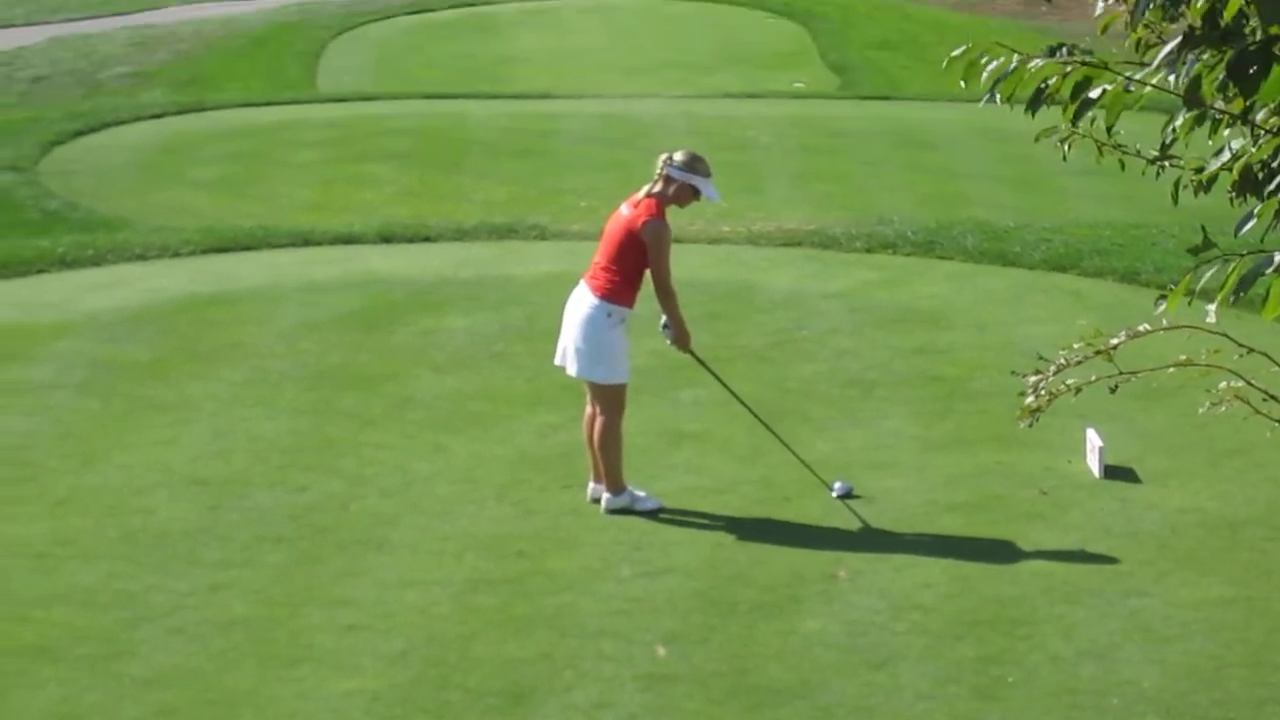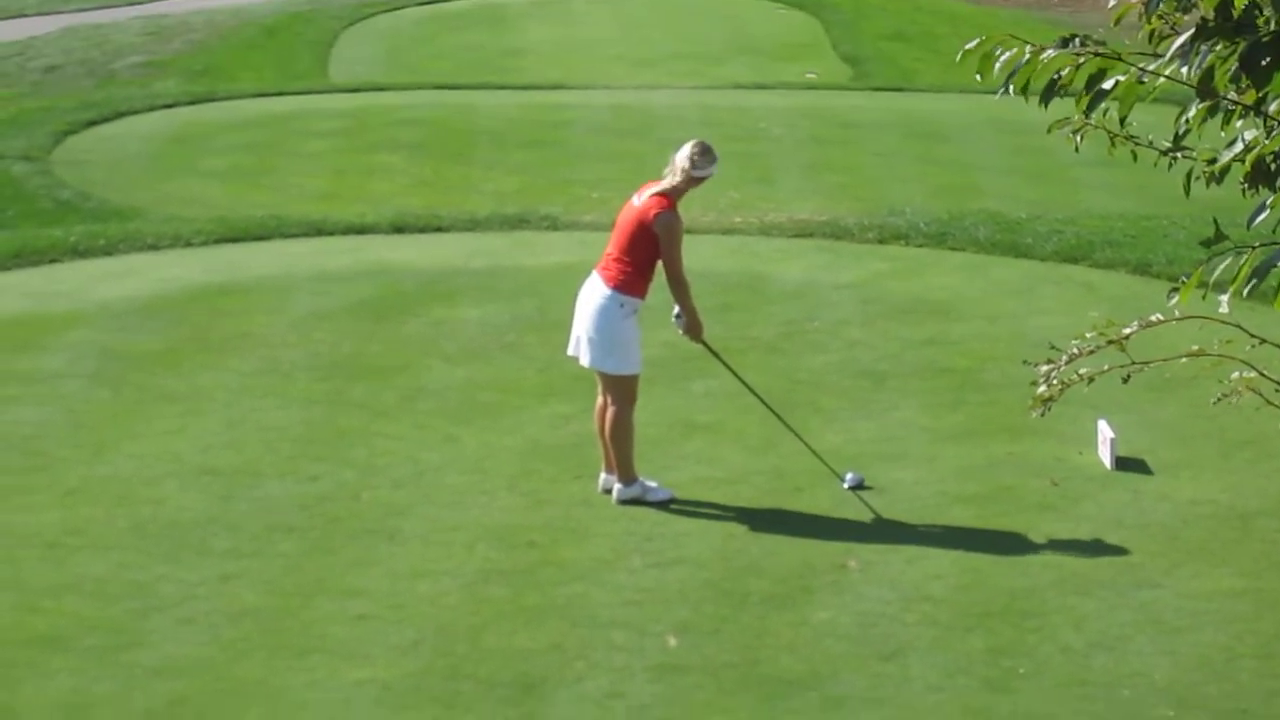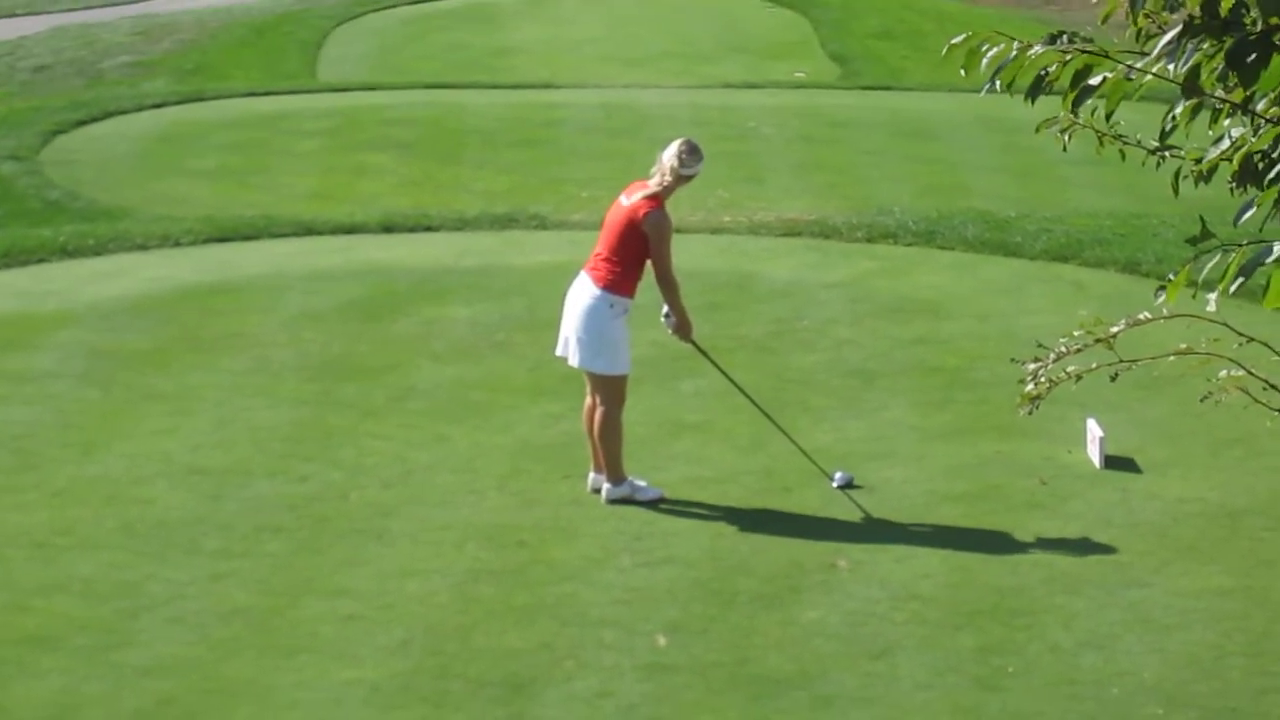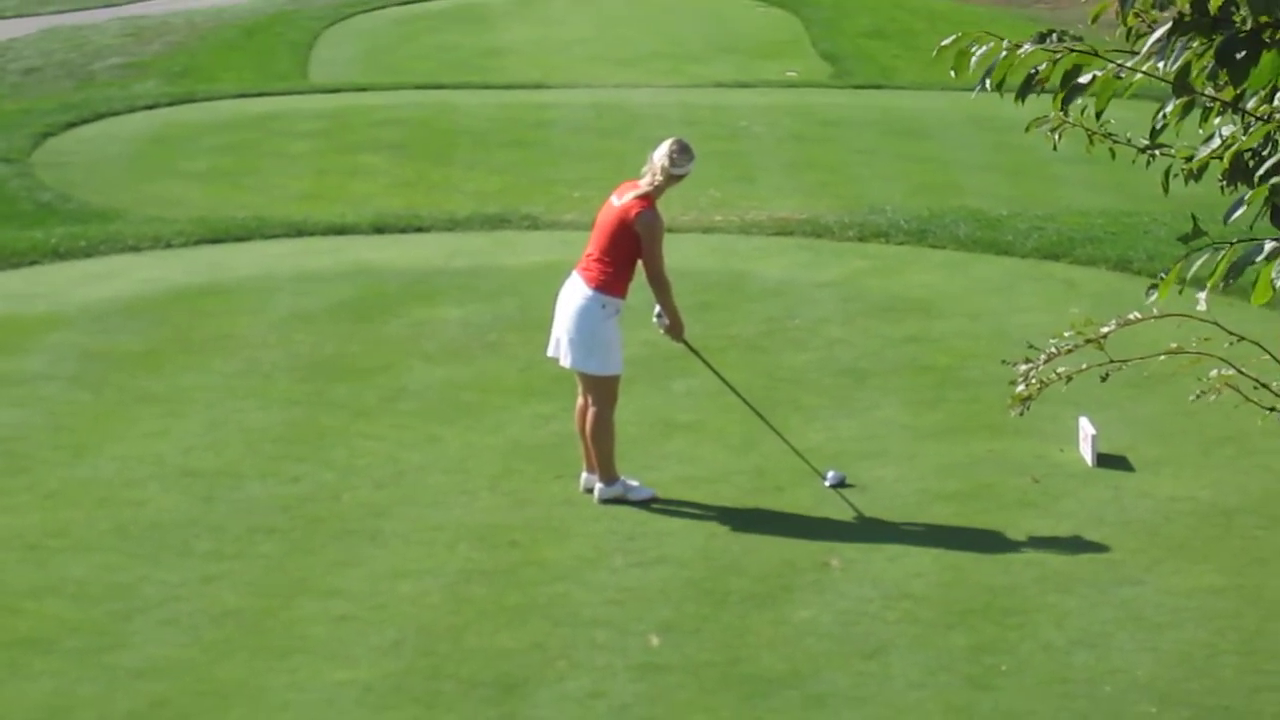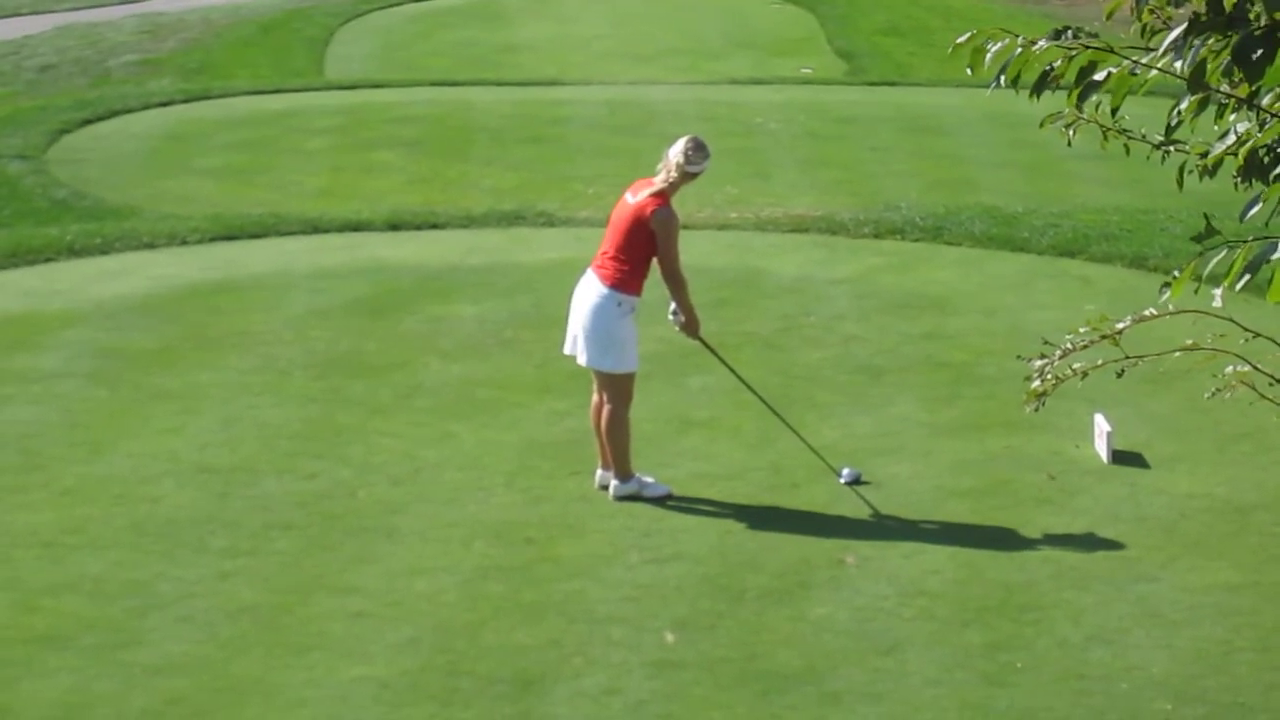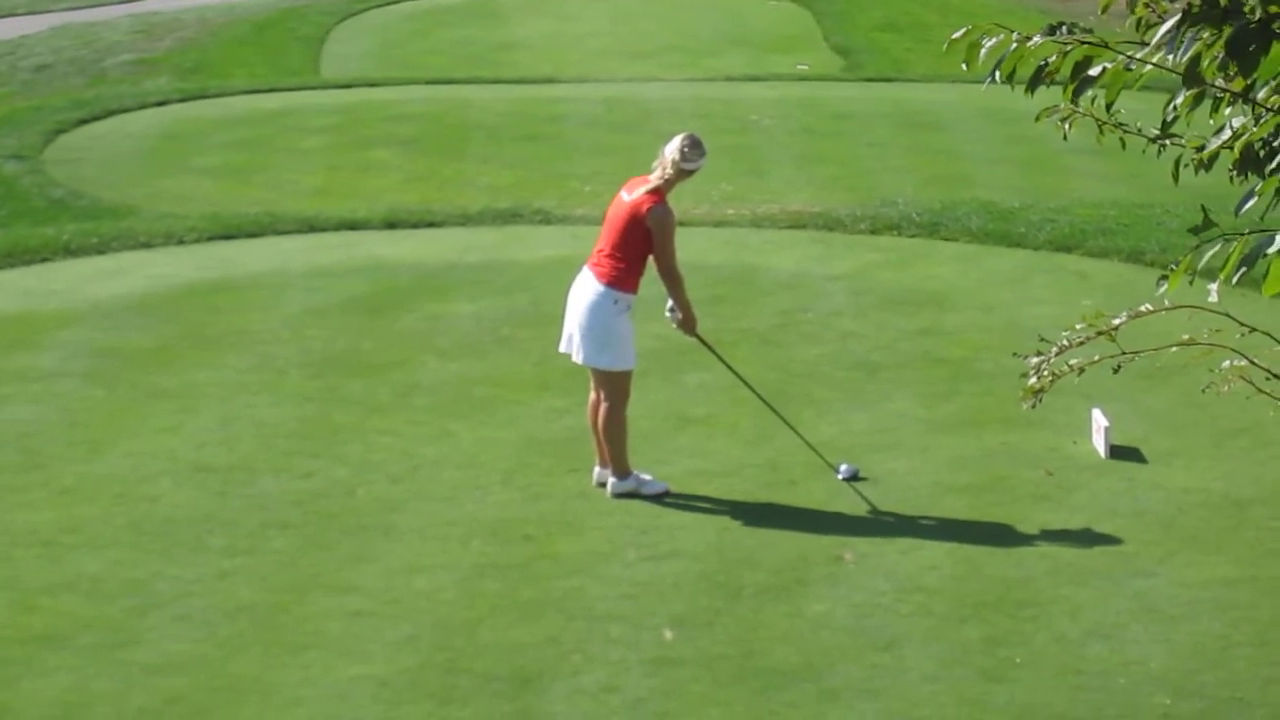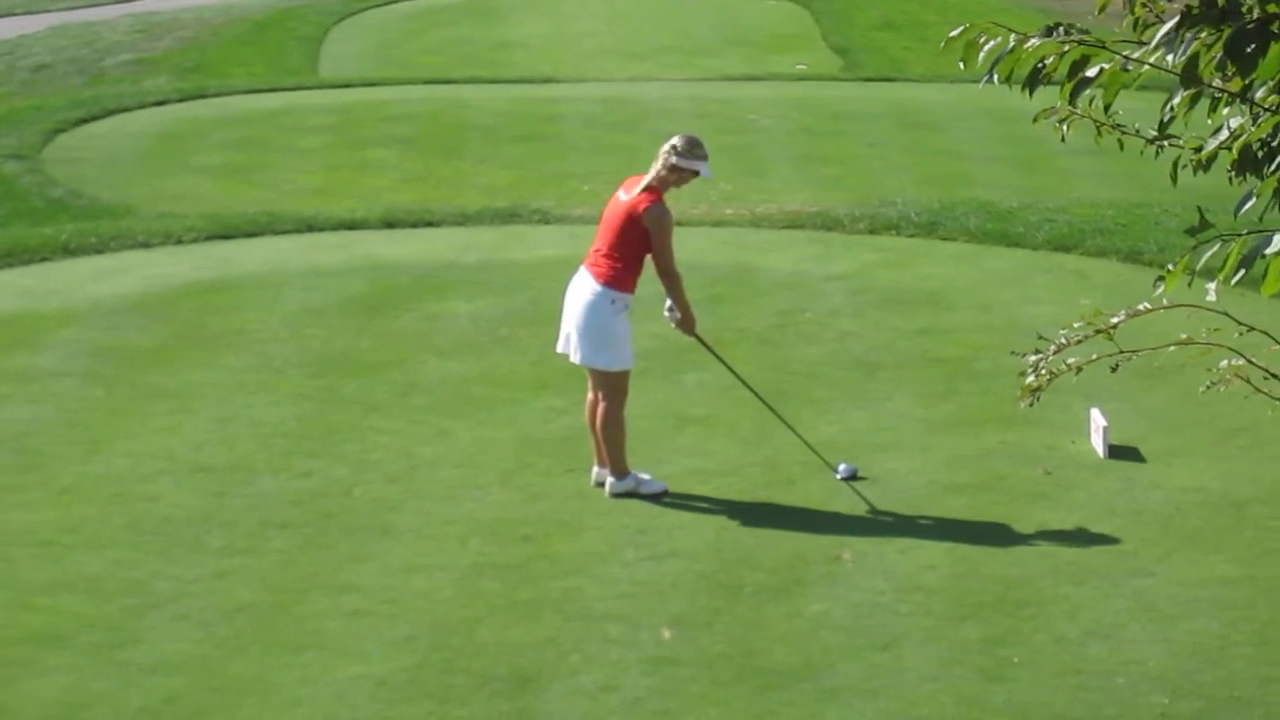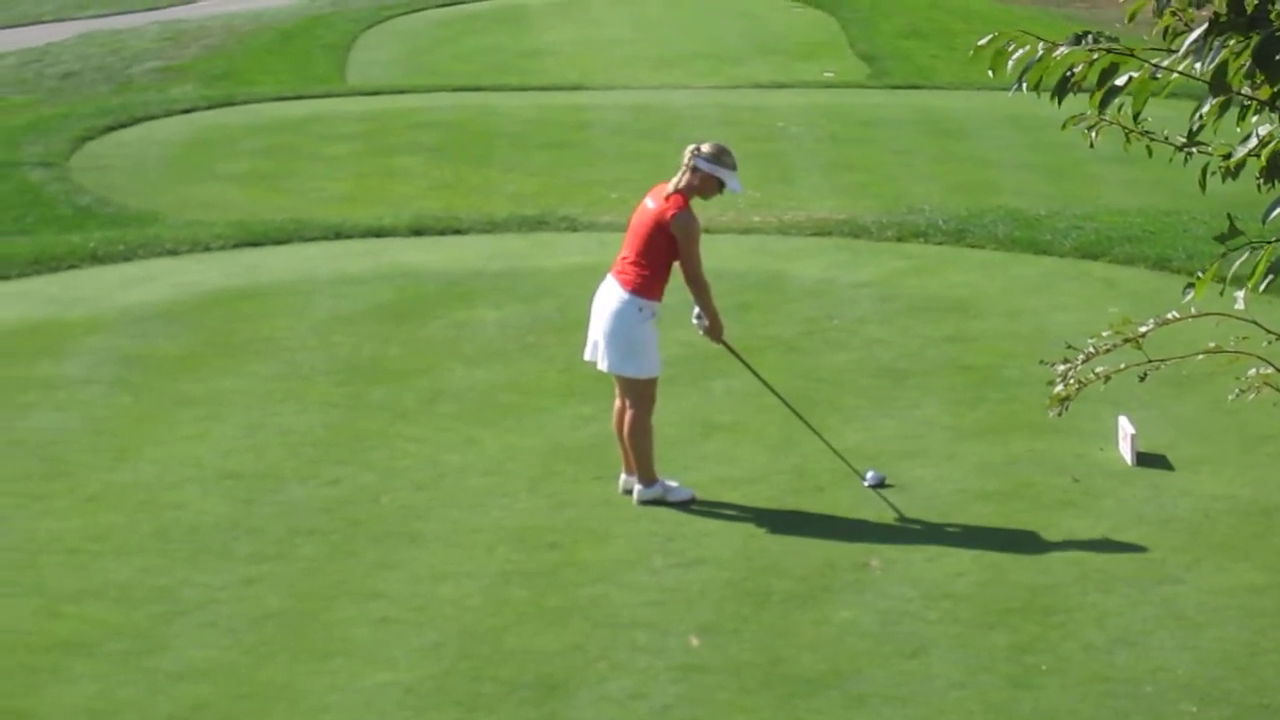
dt=0.3s
person 1, frame 1
left shoulder: (638, 200)
right shoulder: (655, 225)
right elbow: (663, 287)
left wrist: (669, 320)
right wrist: (679, 329)
left hip: (587, 303)
right hip: (602, 315)
left knee: (597, 404)
right knee: (611, 410)
left ankle: (599, 482)
right ankle: (615, 493)
person 1, frame 2
left shoulder: (648, 191)
right shoulder: (666, 216)
right elbow: (675, 276)
left wrist: (682, 310)
right wrist: (692, 318)
left hip: (599, 293)
right hip: (615, 305)
left knee: (608, 394)
right knee: (623, 400)
left ankle: (611, 472)
right ankle: (626, 483)
person 1, frame 3
left shoulder: (636, 190)
right shoulder: (655, 216)
right elbow: (665, 276)
left wrist: (670, 309)
right wrist: (682, 319)
left hip: (587, 292)
right hip: (604, 305)
left knee: (597, 394)
right knee: (611, 400)
left ankle: (599, 472)
right ankle: (615, 482)
person 1, frame 4
left shoulder: (626, 190)
right shoulder: (647, 216)
right elbow: (656, 277)
left wrist: (662, 308)
right wrist: (674, 319)
left hip: (579, 292)
right hip: (596, 305)
left knee: (589, 395)
right knee: (604, 401)
left ankle: (592, 472)
right ankle: (608, 482)
person 1, frame 5
left shoulder: (640, 187)
right shoulder: (662, 214)
right elbow: (672, 274)
left wrist: (677, 306)
right wrist: (689, 316)
left hip: (594, 289)
right hip: (611, 303)
left knee: (604, 392)
right knee: (619, 398)
left ankle: (607, 469)
right ankle: (623, 480)
person 1, frame 6
left shoulder: (635, 184)
right shoulder: (659, 212)
right elbow: (669, 271)
left wrist: (674, 301)
right wrist: (687, 314)
left hip: (590, 287)
right hip: (608, 301)
left knee: (601, 390)
right knee: (616, 396)
left ankle: (605, 466)
right ankle: (621, 477)
person 1, frame 7
left shoulder: (633, 184)
right shoulder: (655, 211)
right elbow: (667, 270)
left wrist: (673, 302)
right wrist: (685, 313)
left hip: (587, 287)
right hip: (605, 300)
left knee: (599, 389)
right knee: (614, 395)
left ankle: (603, 466)
right ankle: (619, 477)
person 1, frame 8
left shoulder: (662, 191)
right shoulder: (683, 218)
right elbow: (695, 278)
left wrist: (702, 310)
right wrist: (714, 320)
left hip: (614, 295)
right hip: (632, 308)
left knee: (626, 397)
right knee: (641, 403)
left ankle: (632, 474)
right ankle: (647, 484)
